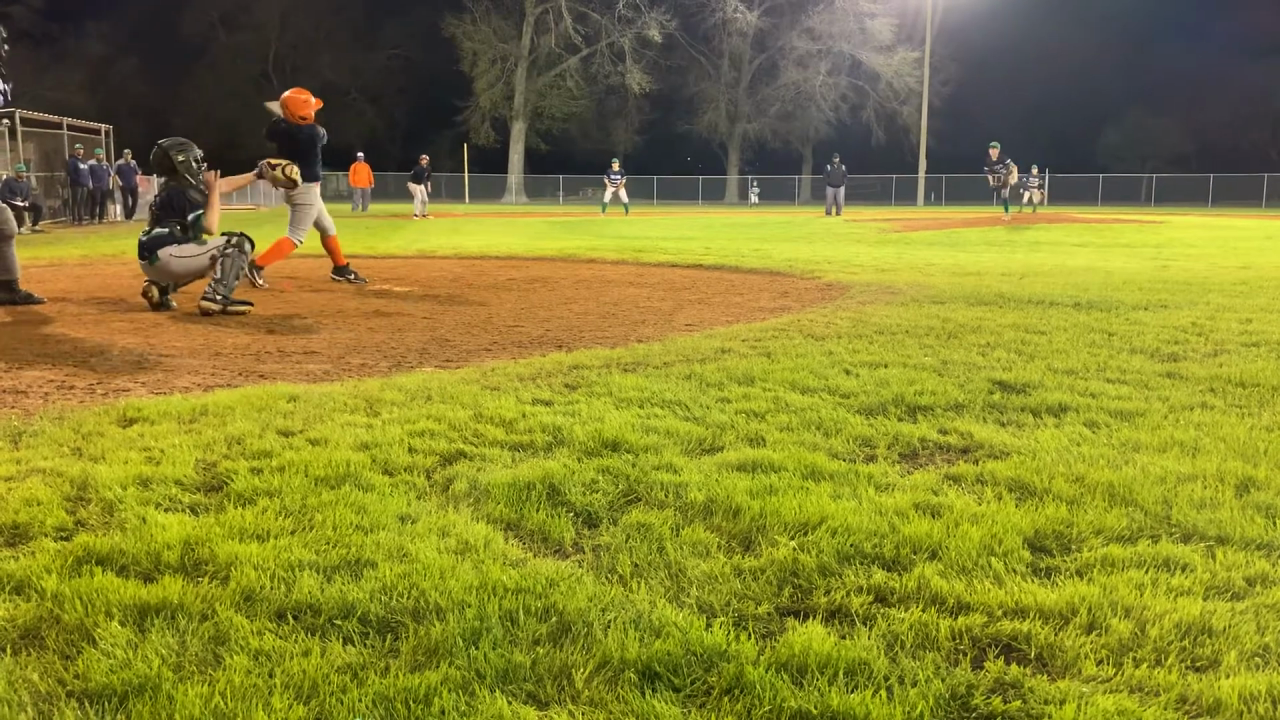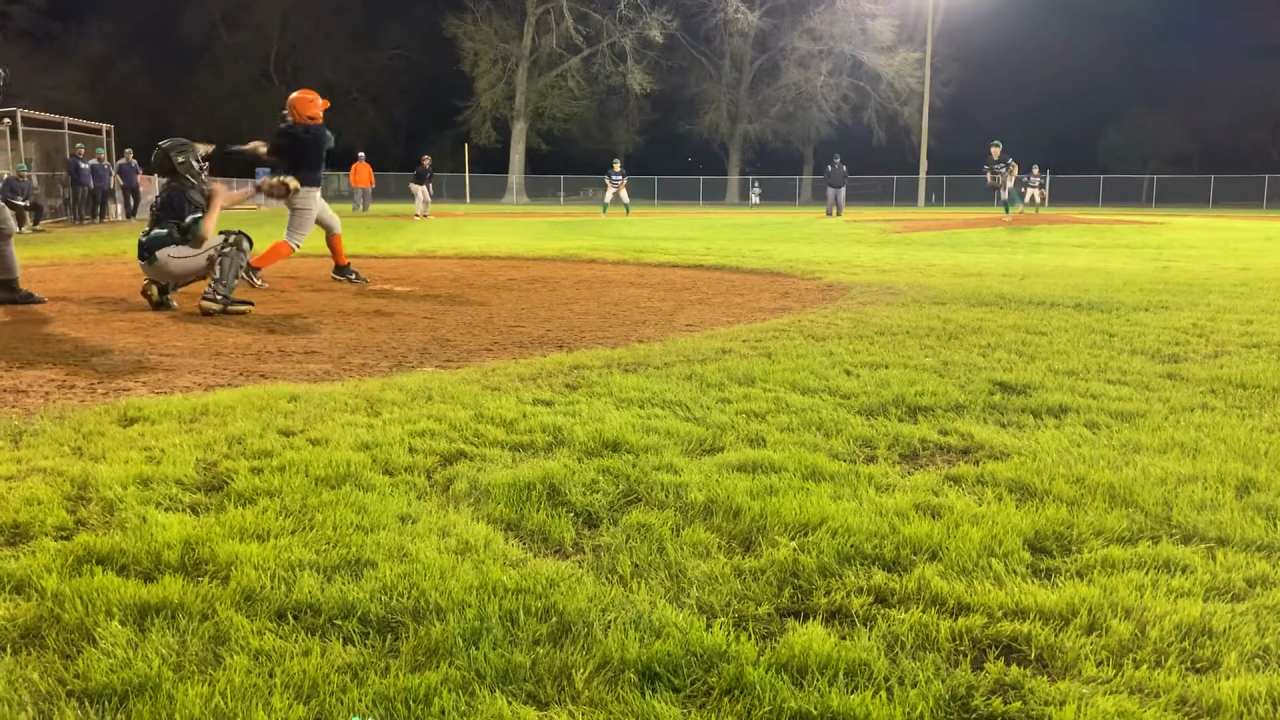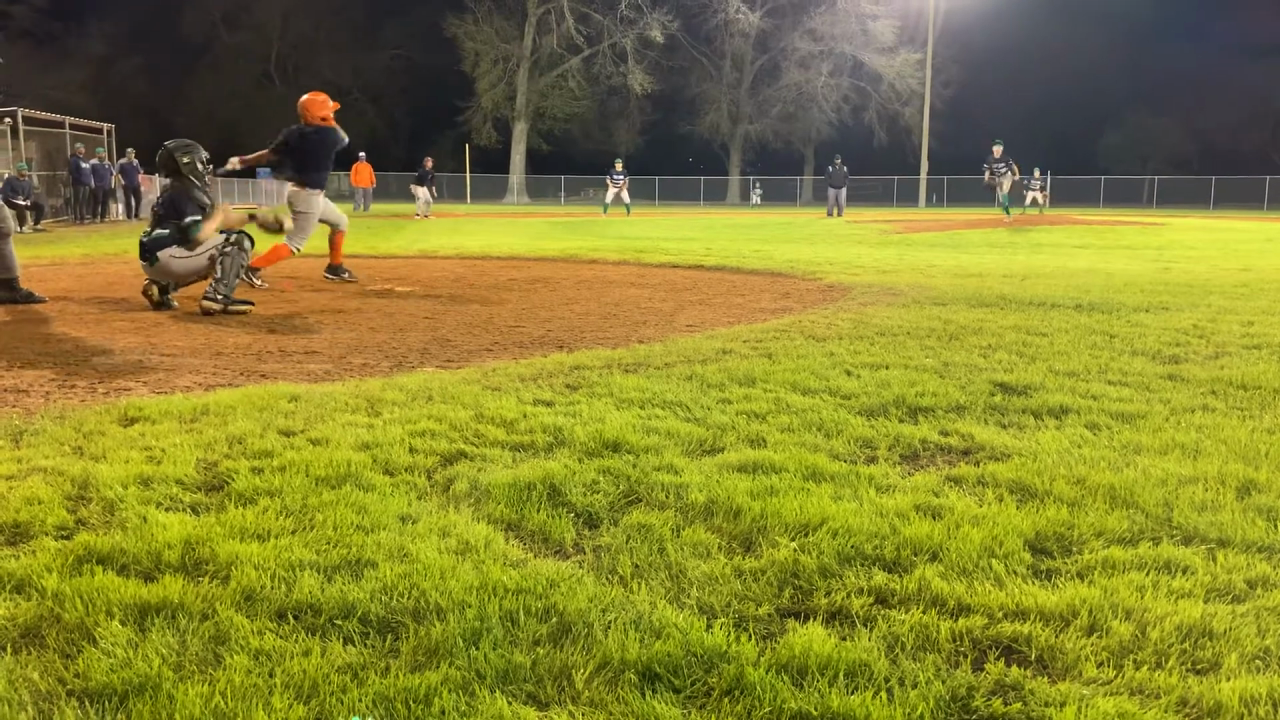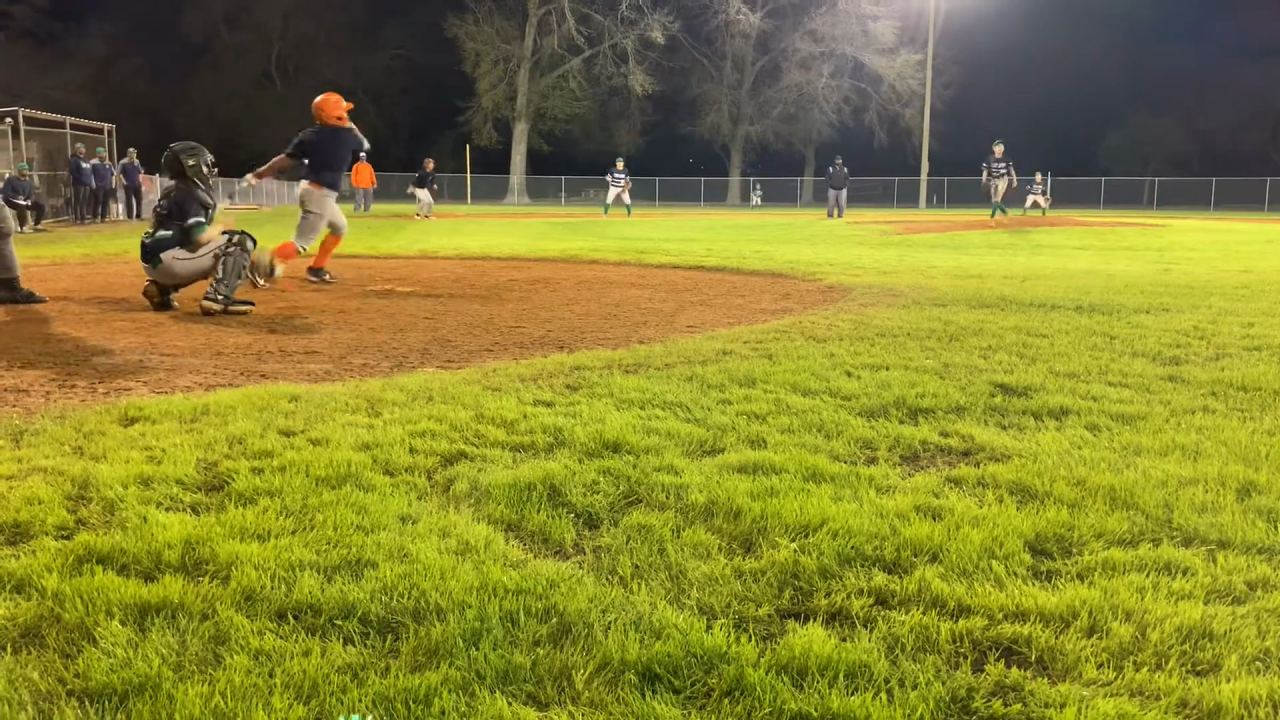
dt=0.1s
person 1, frame 1
left shoulder: (277, 126)
right shoulder: (313, 132)
right elbow: (321, 137)
left hip: (292, 186)
right hip: (307, 189)
left knee: (327, 228)
right knee: (295, 237)
left ankle: (341, 269)
right ankle: (257, 267)
person 1, frame 2
left shoulder: (284, 131)
right shoulder: (321, 135)
left elbow: (272, 154)
left wrist: (260, 148)
right hip: (306, 193)
left knee: (333, 225)
right knee: (293, 241)
left ankle: (343, 269)
right ankle: (254, 269)
person 1, frame 3
left shoulder: (293, 133)
right shoulder: (331, 136)
left elbow: (269, 156)
right elbow: (344, 140)
left wrist: (241, 161)
right wrist: (331, 123)
left hip: (300, 190)
right hip: (309, 195)
left knee: (340, 222)
right knee: (294, 243)
left ankle: (335, 268)
right ankle: (253, 269)
person 1, frame 4
left shoulder: (308, 135)
right shoulder: (347, 135)
left elbow: (283, 160)
right elbow: (365, 146)
left wrist: (255, 176)
right wrist: (353, 128)
left hip: (308, 188)
right hip: (322, 195)
left knee: (340, 227)
right knee: (301, 242)
left ankle: (318, 269)
right ankle: (262, 266)
person 2, frame 1
left shoulder: (176, 185)
right shoulder: (181, 192)
left elbow: (219, 186)
right elbow: (211, 227)
left wrist: (255, 175)
right wrist: (213, 192)
left hip: (154, 260)
right hip: (165, 258)
left knee: (208, 261)
right knee: (239, 244)
left ankle: (161, 286)
right ankle: (217, 297)
person 2, frame 2
left shoulder: (181, 187)
right shoulder: (182, 192)
left elbow: (223, 201)
right elbow: (204, 233)
left wrist: (255, 190)
right wrist: (215, 200)
left hip: (156, 259)
right hip: (164, 258)
left knee: (211, 262)
right knee: (237, 242)
left ankle: (160, 286)
right ankle: (217, 297)
person 2, frame 3
left shoulder: (187, 188)
right shoulder: (185, 193)
left elbow: (218, 216)
right elbow: (199, 235)
left wrist: (248, 218)
right wrist: (218, 217)
left hip: (156, 260)
right hip: (165, 258)
left knee: (213, 262)
right knee: (239, 241)
left ankle: (161, 286)
right ankle: (218, 297)
person 2, frame 4
left shoulder: (178, 191)
right shoulder: (190, 194)
right elbow: (200, 237)
right wrist: (220, 229)
left hip: (156, 261)
right hip: (167, 260)
left knee: (212, 261)
right knee: (242, 242)
left ankle: (160, 287)
right ankle: (218, 297)
